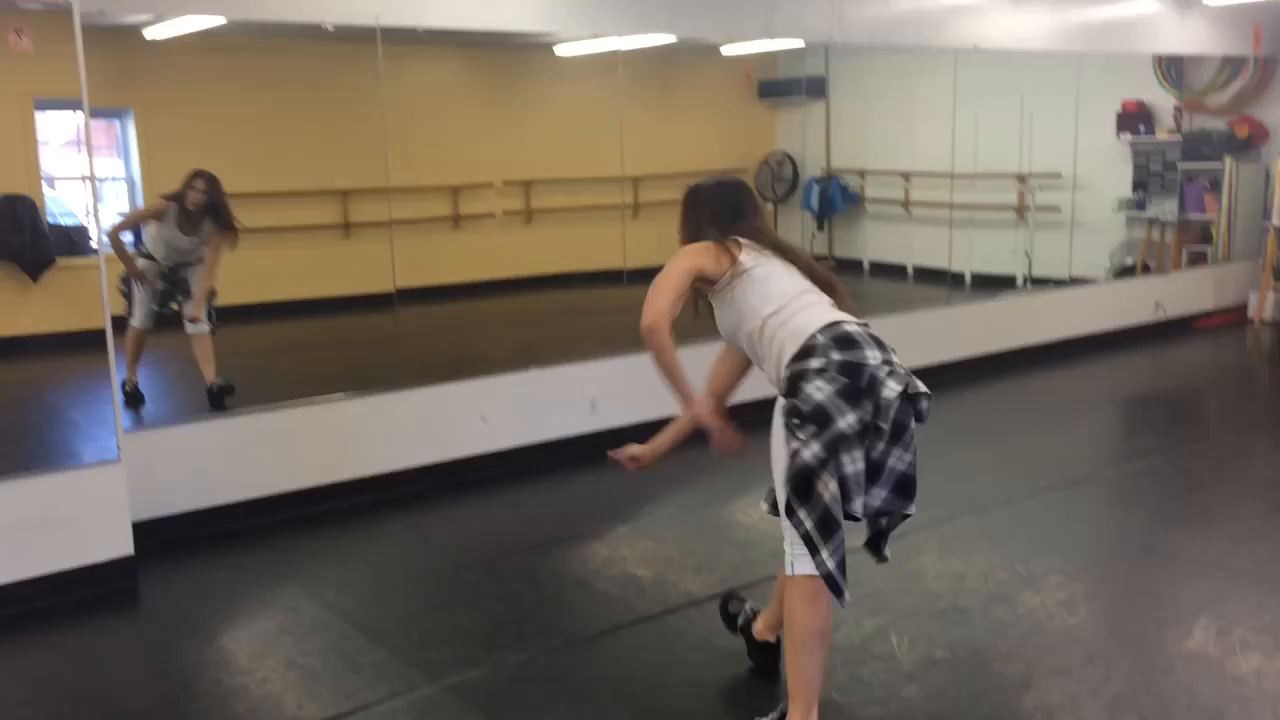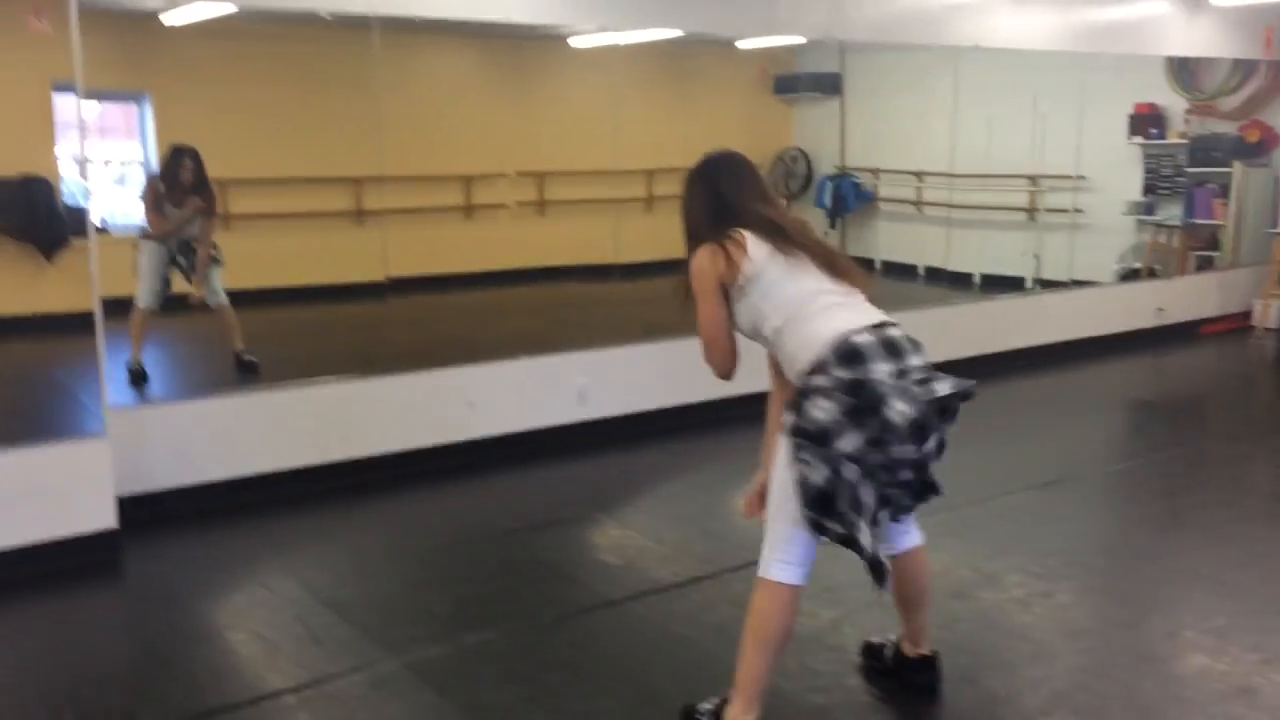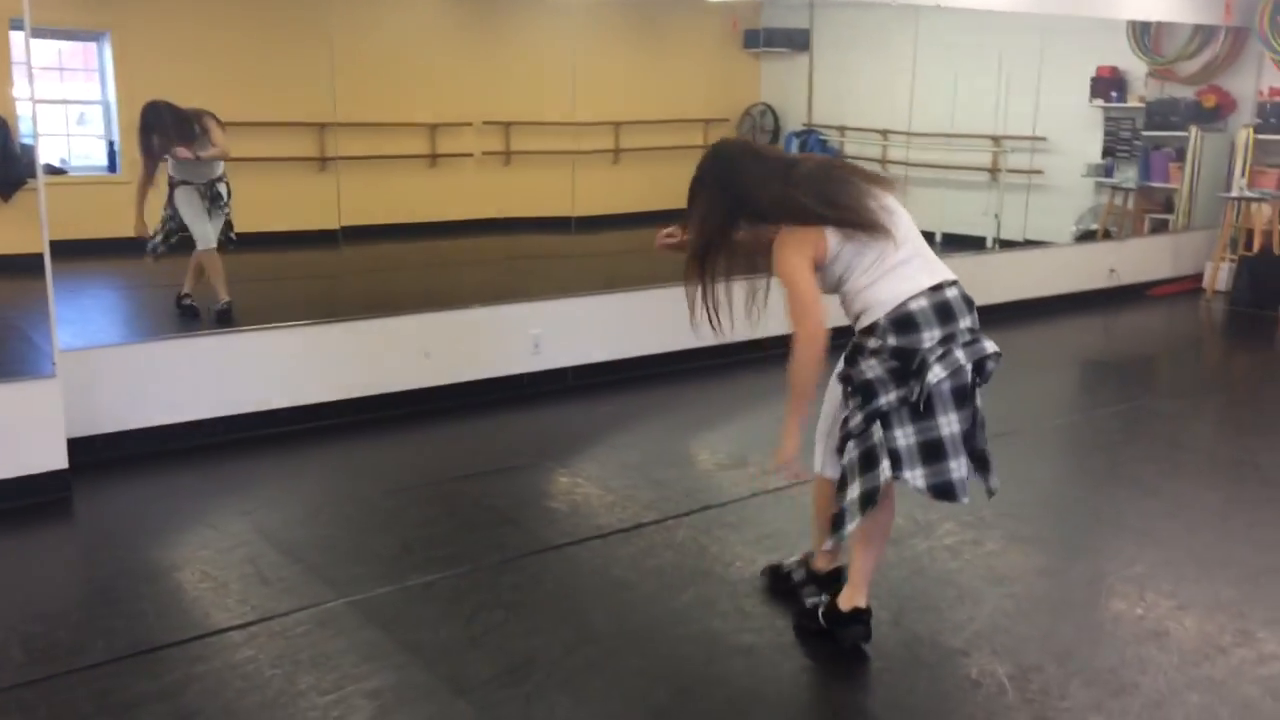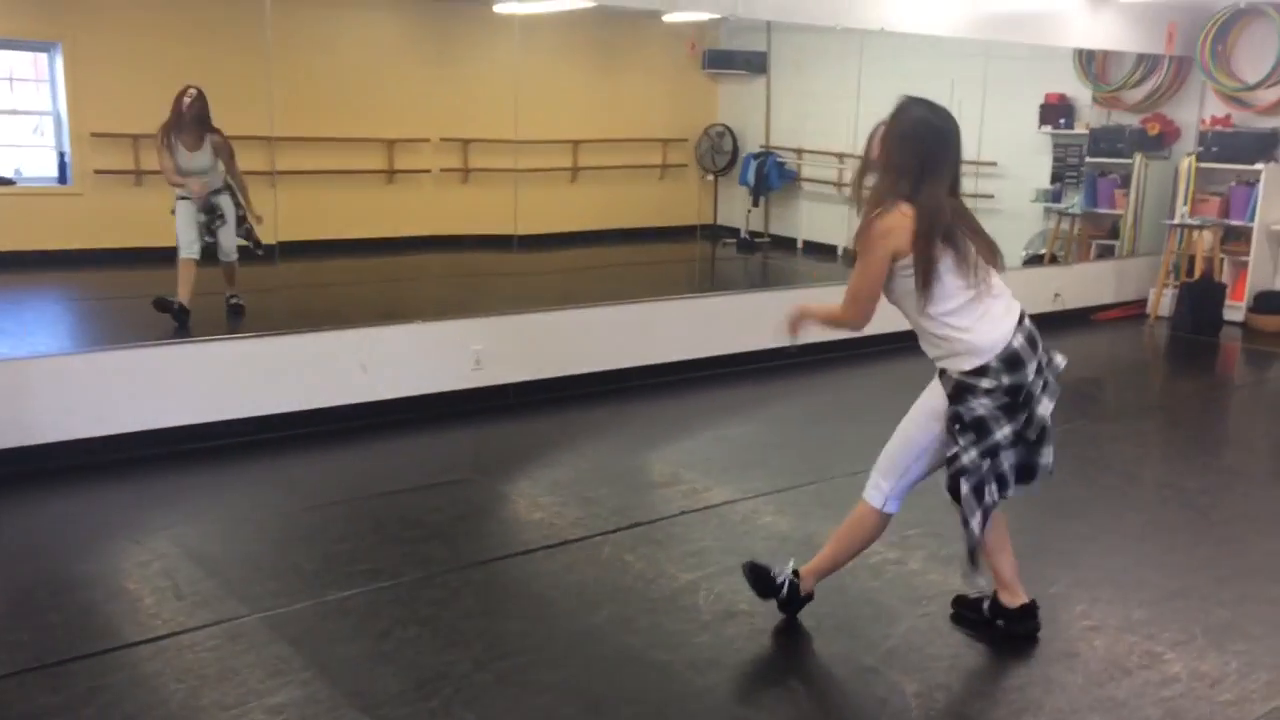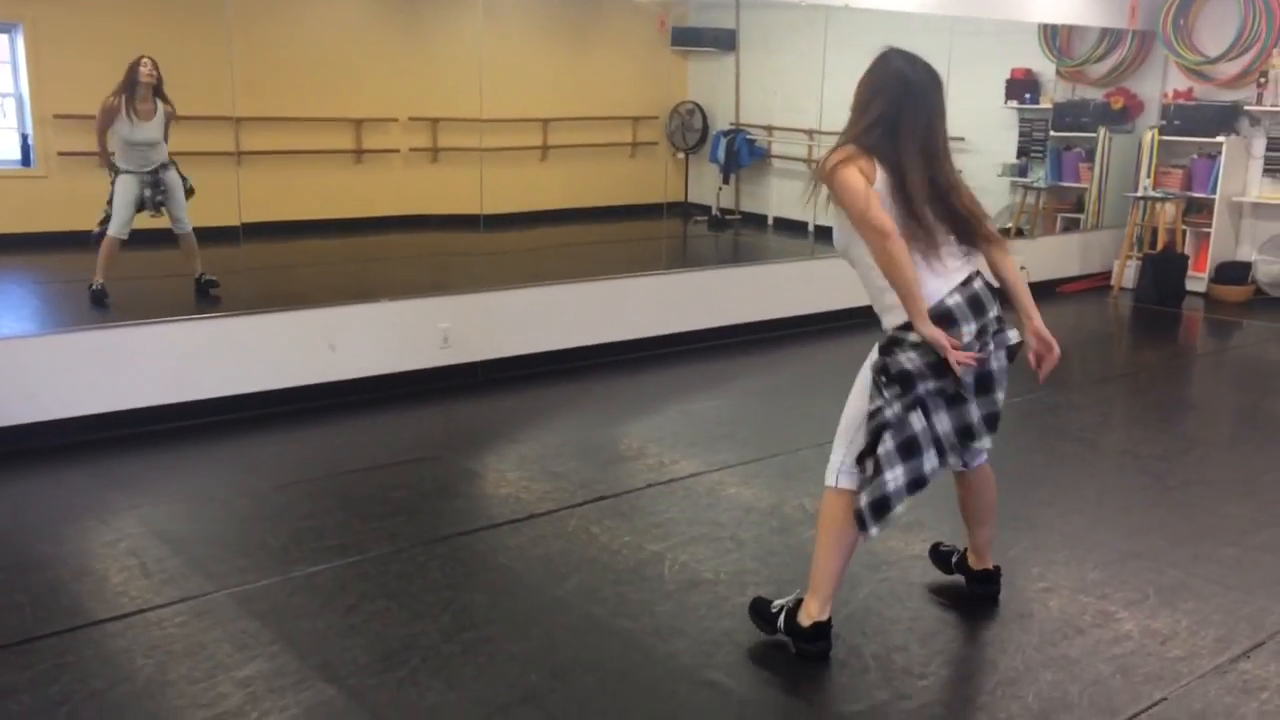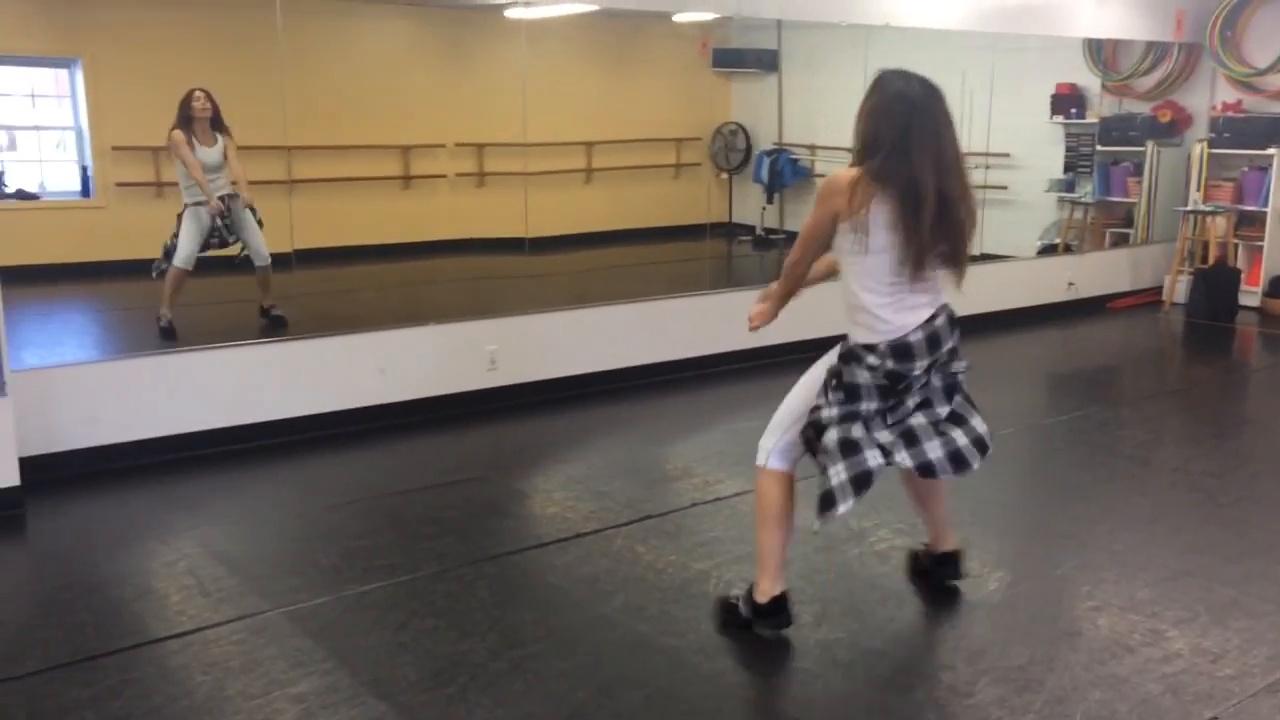
dt=0.7s
person 1, frame 1
left shoulder: (701, 255)
right shoulder: (766, 263)
left elbow: (653, 323)
right elbow: (722, 381)
left wrist: (695, 406)
right wrist: (655, 450)
left hip: (833, 374)
right hip: (875, 375)
left knee: (807, 541)
right knee: (810, 526)
right ankle: (767, 631)
person 1, frame 2
left shoulder: (712, 258)
right shoulder: (788, 244)
left elbow: (723, 365)
right wrist: (769, 470)
left hip: (844, 383)
right hip: (900, 363)
left knee: (785, 557)
right knee: (895, 523)
right ankle: (916, 655)
person 1, frame 3
left shoulder: (791, 237)
right shoulder: (837, 180)
left elbow: (810, 335)
left wrist: (791, 430)
right wrist: (696, 242)
left hip: (896, 334)
right hip: (953, 312)
left knee: (836, 455)
right knee: (872, 466)
left ankle: (821, 568)
right ankle: (850, 602)
person 1, frame 4
left shoulder: (888, 222)
right shoulder: (945, 209)
left elbow: (853, 317)
left wrist: (809, 311)
left hip: (978, 376)
right hip: (1019, 350)
left knee: (885, 487)
right knee: (971, 480)
left ankle: (801, 583)
right ankle: (1014, 604)
person 1, frame 5
left shoulder: (844, 164)
right shoulder: (932, 167)
left elbow: (885, 238)
right elbow: (992, 240)
left wrist: (926, 331)
right wrist: (1033, 320)
left hip: (918, 334)
right hip: (978, 313)
left knee: (847, 472)
right knee: (965, 449)
left ankle: (811, 617)
right ankle: (981, 566)
person 1, frame 6
left shoulder: (846, 187)
right shoulder: (941, 191)
left elbow: (801, 258)
left wrist: (773, 302)
right wrist: (810, 275)
left hip: (873, 357)
right hip: (932, 340)
left knee: (775, 453)
right knee: (914, 442)
left ankle: (766, 597)
right ankle: (942, 553)
person 2, frame 1
left shoulder: (212, 226)
right shoulder: (165, 209)
left elbow: (208, 271)
right elbow: (114, 232)
left wrist: (198, 305)
right wrist: (130, 266)
left hip: (188, 266)
right hip: (151, 260)
left knee: (198, 321)
right knee: (141, 320)
left ankle: (212, 384)
right ankle: (130, 380)
person 2, frame 2
left shoulder: (203, 195)
right shoulder: (155, 189)
left elbow: (205, 242)
right elbow: (159, 231)
left wrist: (200, 283)
right wrist: (187, 214)
left hip: (192, 241)
right hip: (158, 242)
left knee: (216, 294)
right knee: (147, 296)
left ankle: (241, 352)
right ankle: (135, 360)
person 2, frame 3
left shoulder: (203, 121)
right shoulder: (159, 142)
left elbow: (223, 152)
right elbow: (145, 179)
left wrist: (194, 156)
right wrist: (139, 219)
left hip: (214, 182)
right hip: (184, 185)
left knee: (209, 242)
right knee: (205, 239)
left ankle: (186, 294)
right ankle: (223, 300)
person 2, frame 4
left shoulder: (214, 139)
right shoulder: (166, 137)
left elbow: (234, 173)
right elbow: (170, 176)
left wrist: (249, 206)
right wrist: (189, 183)
left hip: (219, 194)
right hip: (187, 199)
left knee: (228, 250)
right knee: (188, 248)
left ankle: (232, 295)
right ankle: (181, 304)
person 2, frame 5
left shoulder: (165, 110)
right shoulder: (115, 104)
right elbow: (101, 135)
right wrist: (109, 164)
left hip: (162, 170)
right hip: (128, 173)
left knee: (183, 224)
right knee: (118, 227)
left ankle: (199, 276)
right ankle: (97, 283)
person 2, frame 6
left shoulder: (224, 138)
right shoulder: (179, 136)
left elbow: (235, 165)
right elbow: (194, 167)
left wrist: (244, 190)
right wrist: (210, 198)
left hip: (230, 201)
right hip: (198, 205)
left knee: (261, 253)
right knee: (184, 256)
left ankle: (268, 307)
right ankle: (165, 315)
